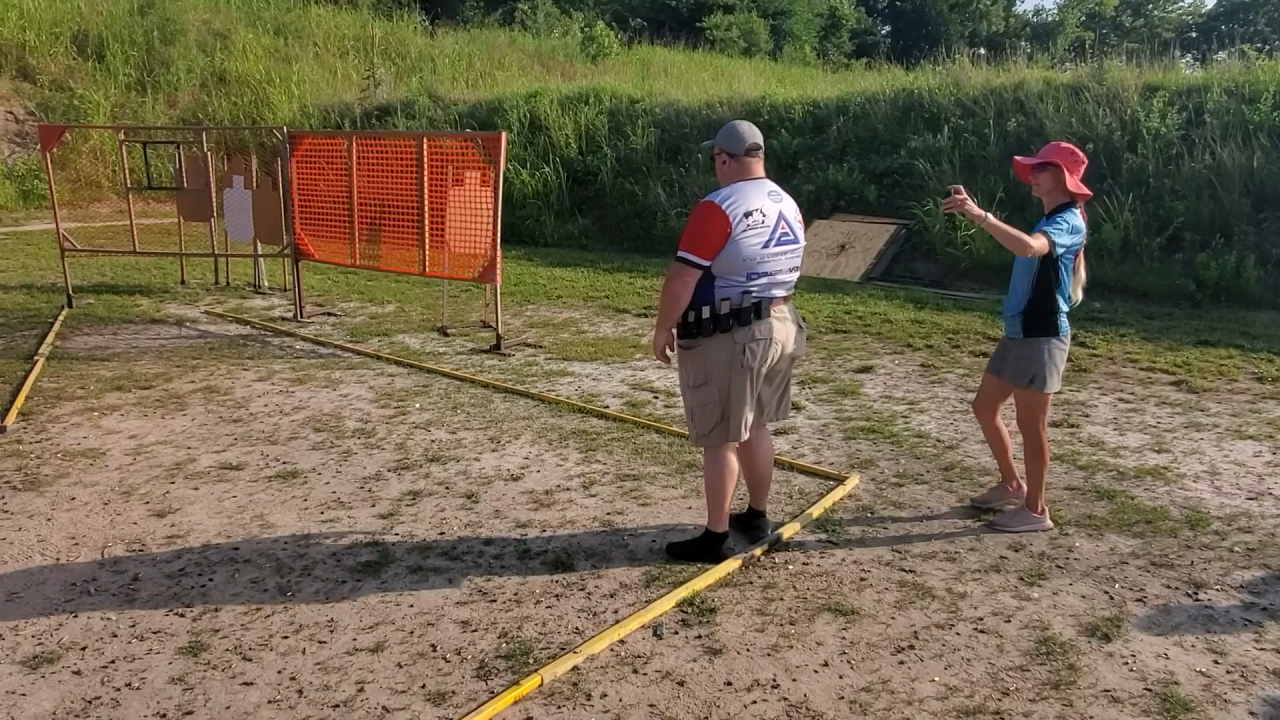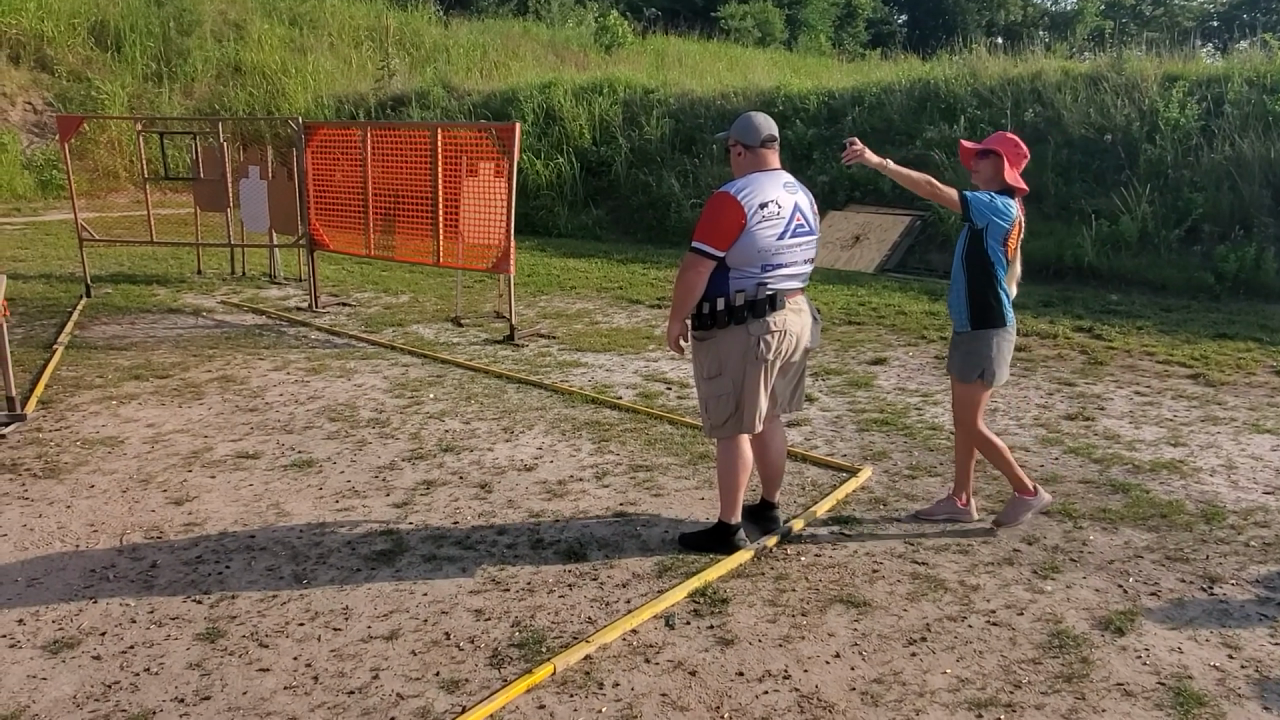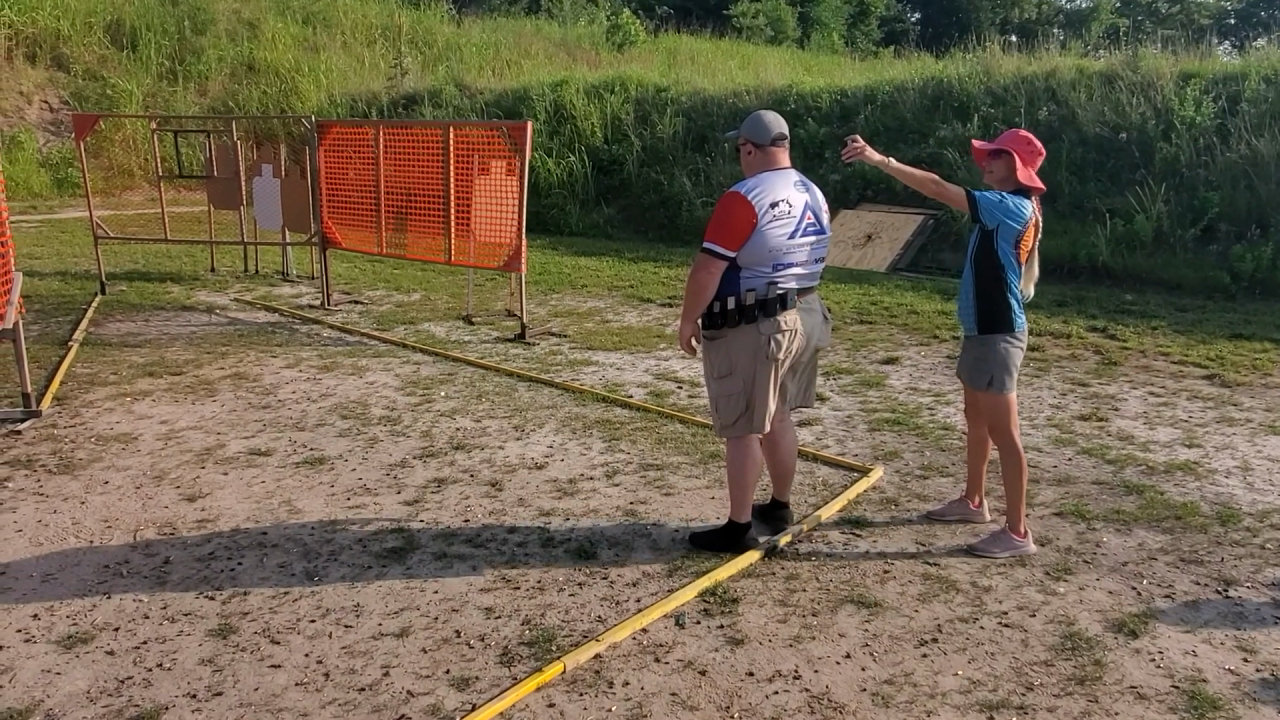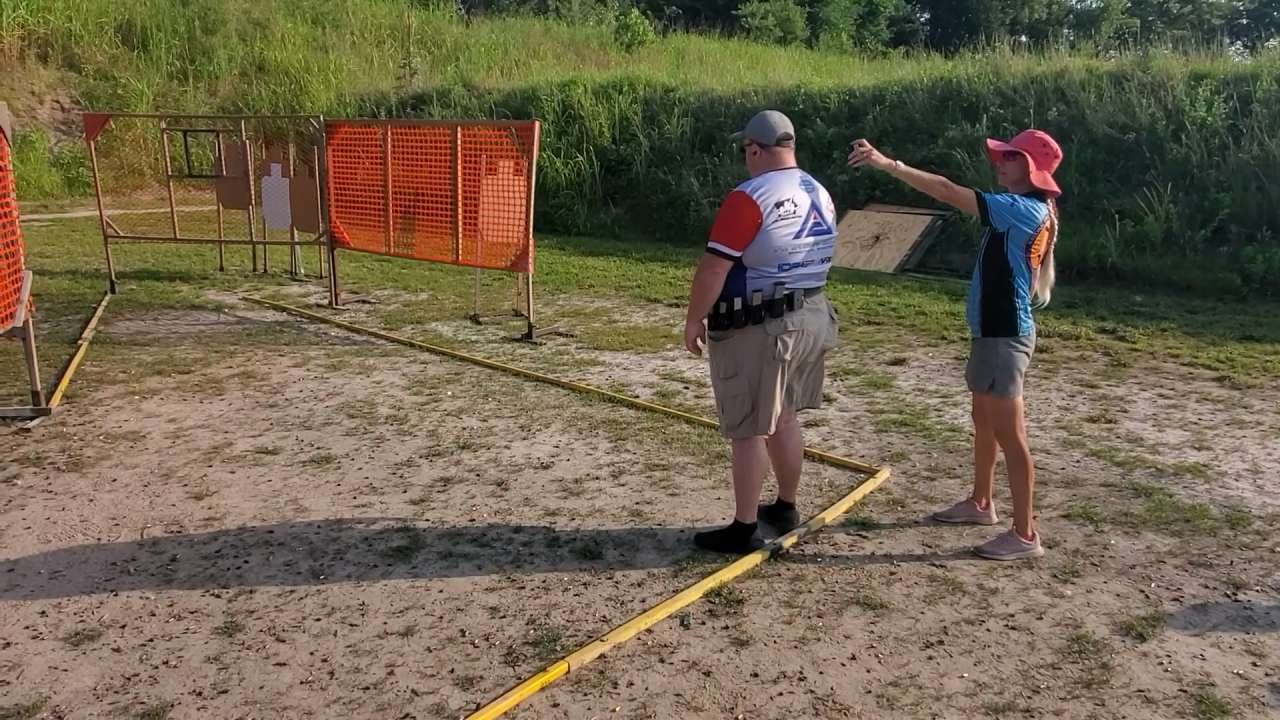
dt=1s
person 1, frame 1
left shoulder: (717, 207)
right shoulder: (788, 206)
left elbow: (682, 277)
left wrist: (663, 328)
left hip: (727, 336)
right hip: (779, 326)
left knee: (720, 438)
right knee: (754, 426)
left ankle: (715, 537)
right ankle: (756, 516)
person 1, frame 2
left shoulder: (733, 198)
right shoulder: (803, 197)
left elbow: (696, 267)
left wrist: (677, 319)
left hip: (741, 327)
right hip: (795, 316)
left knee: (733, 428)
right knee: (768, 419)
left ankle: (728, 527)
right ankle: (769, 508)
person 1, frame 3
left shoulder: (744, 198)
right shoulder: (814, 195)
left elbow: (708, 268)
left wrist: (689, 320)
left hip: (751, 327)
right hip: (805, 316)
left knee: (743, 429)
right knee: (778, 418)
left ankle: (739, 527)
right ankle: (780, 507)
person 1, frame 4
left shoulder: (749, 197)
right shoulder: (819, 194)
left elbow: (714, 268)
left wrist: (694, 320)
left hip: (758, 328)
right hip: (812, 317)
left knee: (748, 430)
right knee: (783, 418)
left ankle: (744, 528)
right ankle: (785, 507)
person 2, frame 1
left shoulder: (1069, 222)
right shoulder: (1050, 220)
left elbow: (1029, 247)
left wrist: (978, 214)
left hip: (1041, 339)
right hip: (1018, 333)
left knee: (1031, 425)
right knee: (985, 407)
left ankle: (1035, 509)
right ankle: (1012, 486)
person 2, frame 2
left shoulder: (999, 206)
right shoulder: (993, 208)
left elbow: (934, 190)
left wrist: (878, 162)
left hip: (987, 330)
right hip: (970, 327)
left knee: (971, 424)
right knee: (962, 418)
left ankle: (1027, 492)
right ankle: (962, 499)
person 2, frame 3
left shoulder: (1013, 207)
right shoulder: (1006, 208)
left elbow: (939, 189)
left wrist: (880, 160)
left hip: (998, 334)
right hip: (982, 330)
left knee: (1003, 432)
right knee: (976, 418)
left ankle: (1018, 532)
right ankle: (973, 501)
person 2, frame 4
left shoulder: (1025, 211)
right shoulder: (1026, 210)
left elbow: (949, 191)
left wrist: (888, 164)
left hip: (1005, 336)
right hip: (993, 331)
left knee: (1009, 433)
right knee: (984, 420)
left ankle: (1025, 534)
right ankle: (980, 503)
